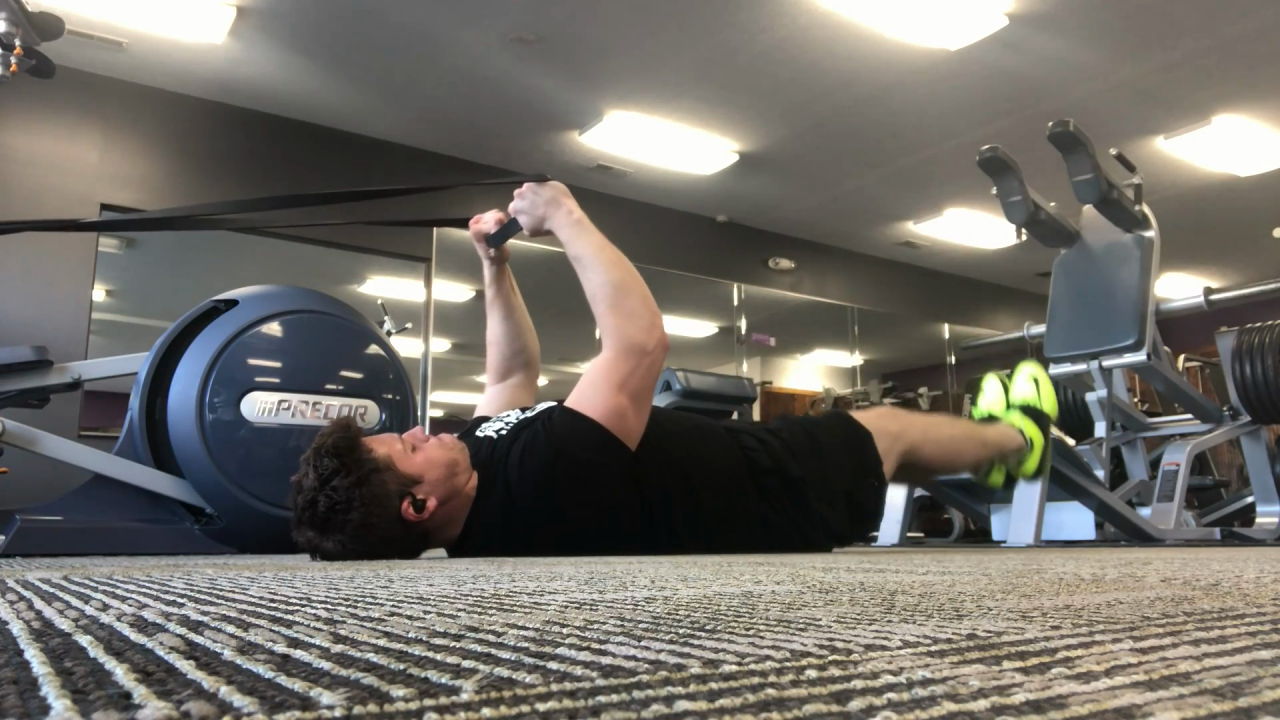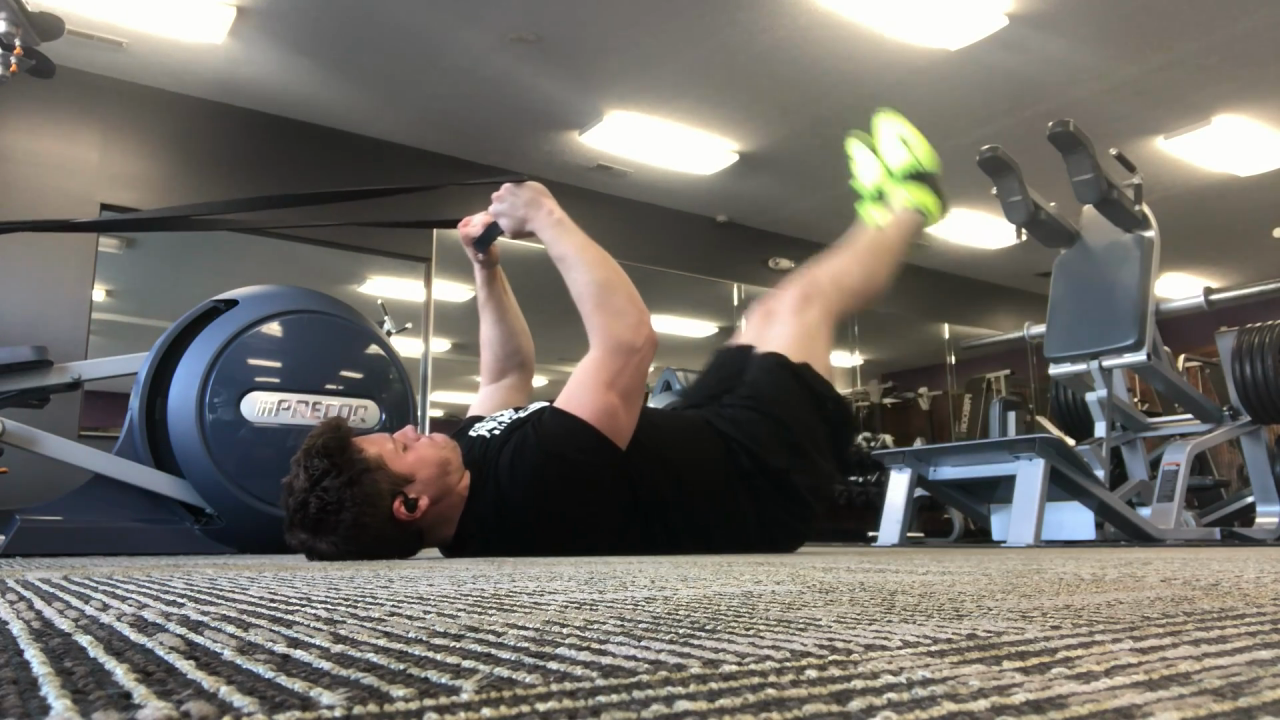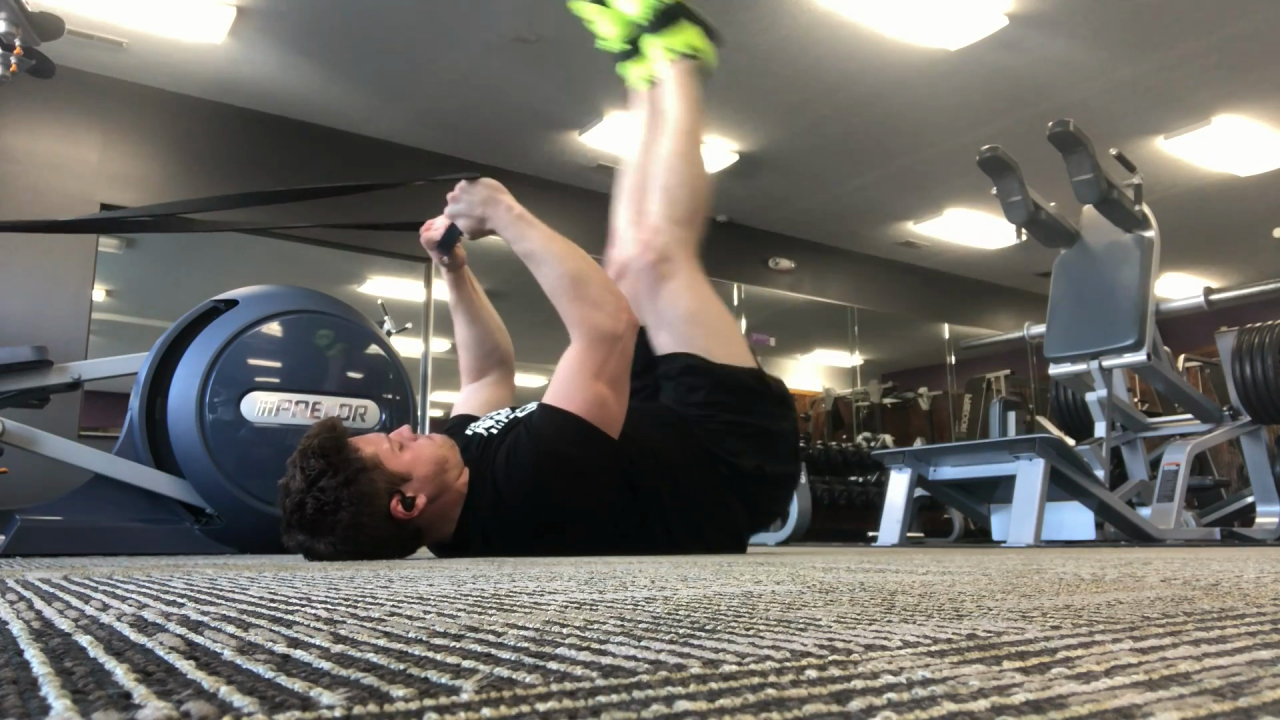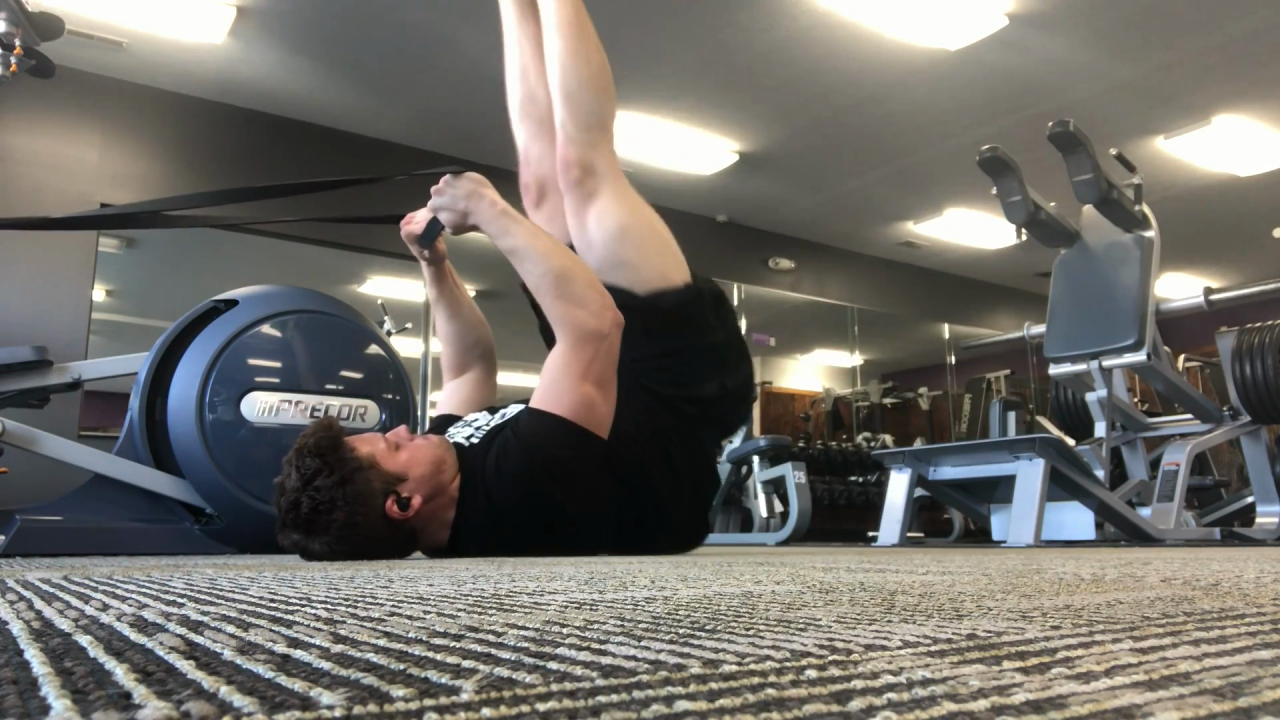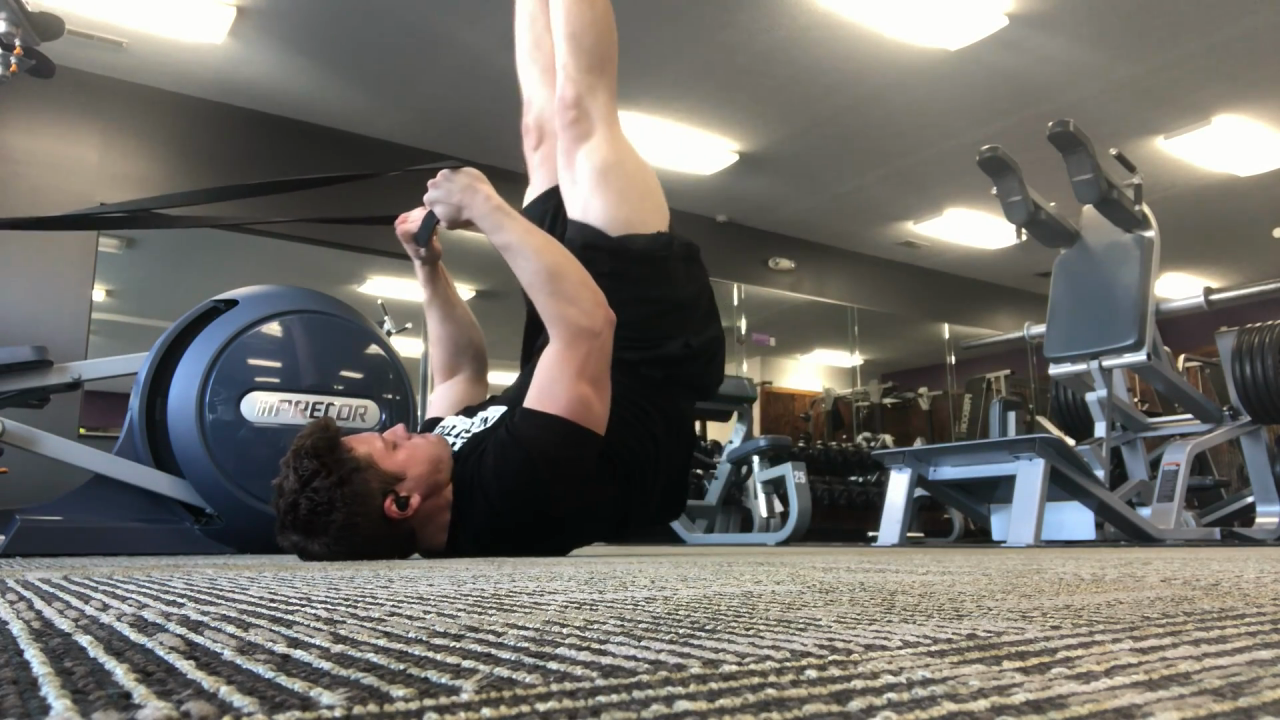
dt=0.4s
person 1, frame 1
left shoulder: (479, 459)
right shoulder: (544, 484)
left elbow: (513, 376)
right elbow: (639, 343)
left wrist: (494, 265)
right wrist: (566, 217)
left hip: (725, 460)
right hip: (765, 489)
left knee: (869, 416)
right knee: (890, 420)
left ankle: (996, 438)
right ankle: (1010, 440)
person 1, frame 2
left shoulder: (472, 457)
right shoulder: (529, 487)
left elbow: (506, 378)
right elbow: (628, 341)
left wrist: (485, 270)
right wrist: (547, 221)
left hip: (704, 460)
right hip: (756, 476)
left knee: (764, 319)
right knee: (796, 301)
left ankle: (886, 202)
right ankle: (904, 205)
person 1, frame 3
left shoulder: (462, 492)
right shoulder: (531, 483)
left elbow: (490, 372)
right elbow: (610, 326)
left wrist: (453, 270)
right wrist: (505, 216)
left hip: (659, 434)
right hip: (731, 451)
right knee: (657, 258)
left ankle: (650, 73)
right ankle: (673, 58)
person 1, frame 4
right shoulder: (523, 489)
left elbow: (470, 368)
right elbow: (595, 325)
left wrist: (434, 266)
right wrist: (490, 213)
left hip: (622, 388)
right hip: (682, 392)
left knee: (548, 184)
right knee: (583, 174)
person 1, frame 5
right shoulder: (517, 486)
left elbow: (462, 372)
right elbow: (589, 324)
left wrist: (428, 265)
right wrist: (484, 208)
left hip: (592, 364)
right hip: (653, 356)
left knee: (546, 121)
